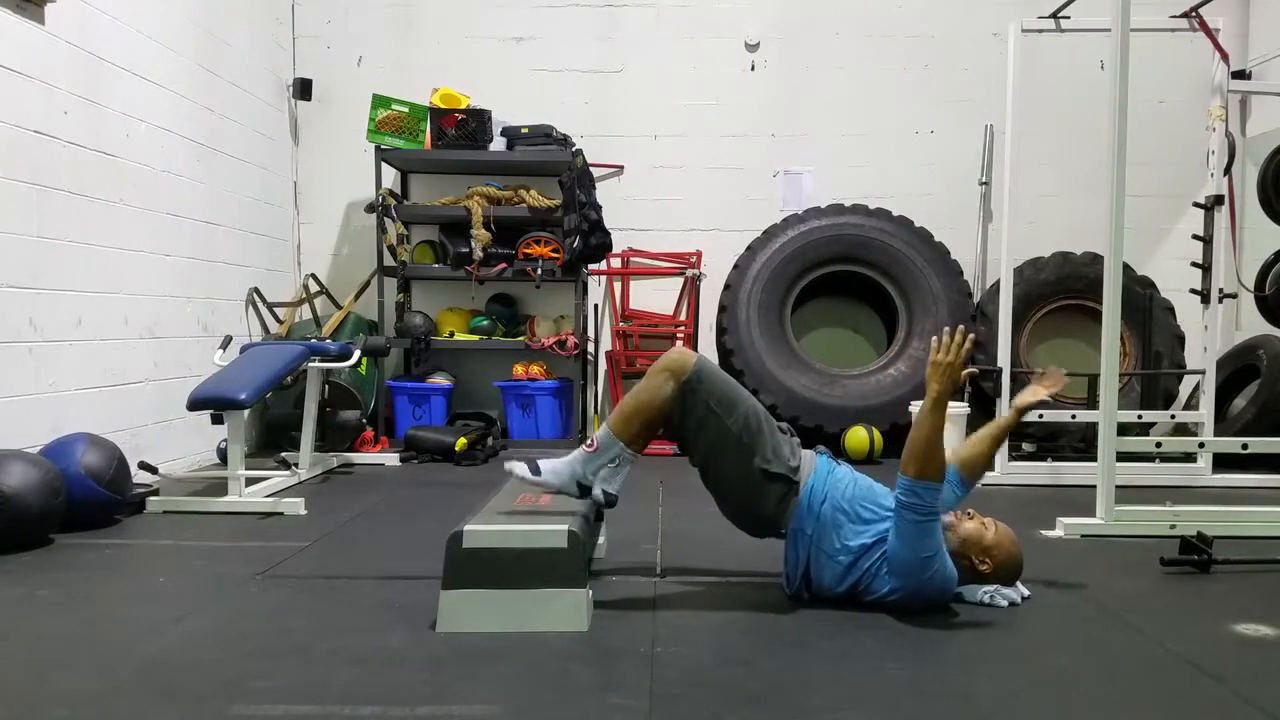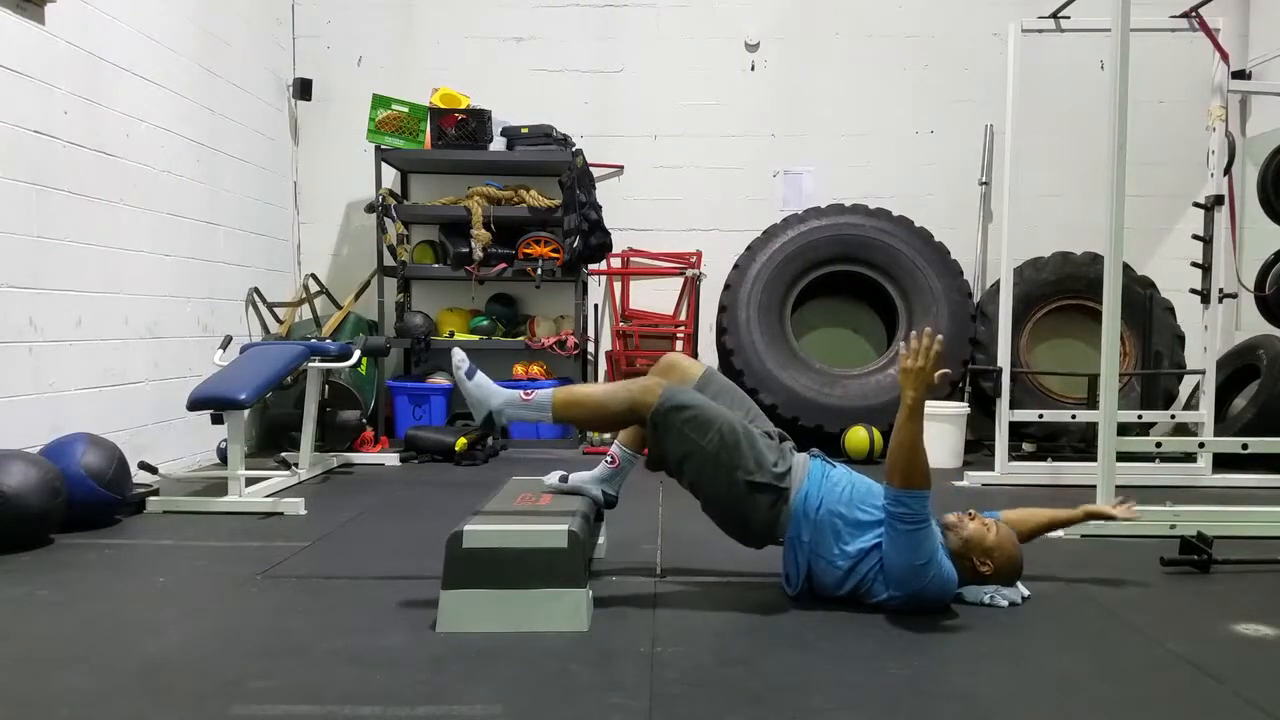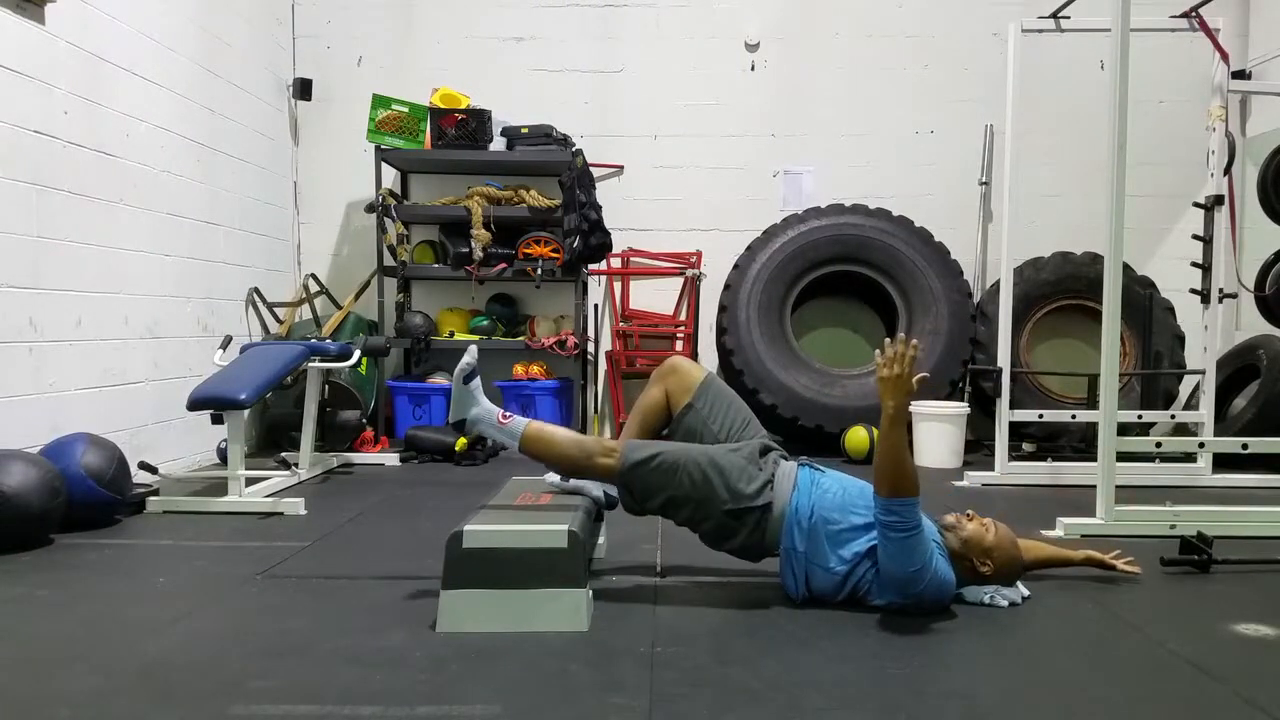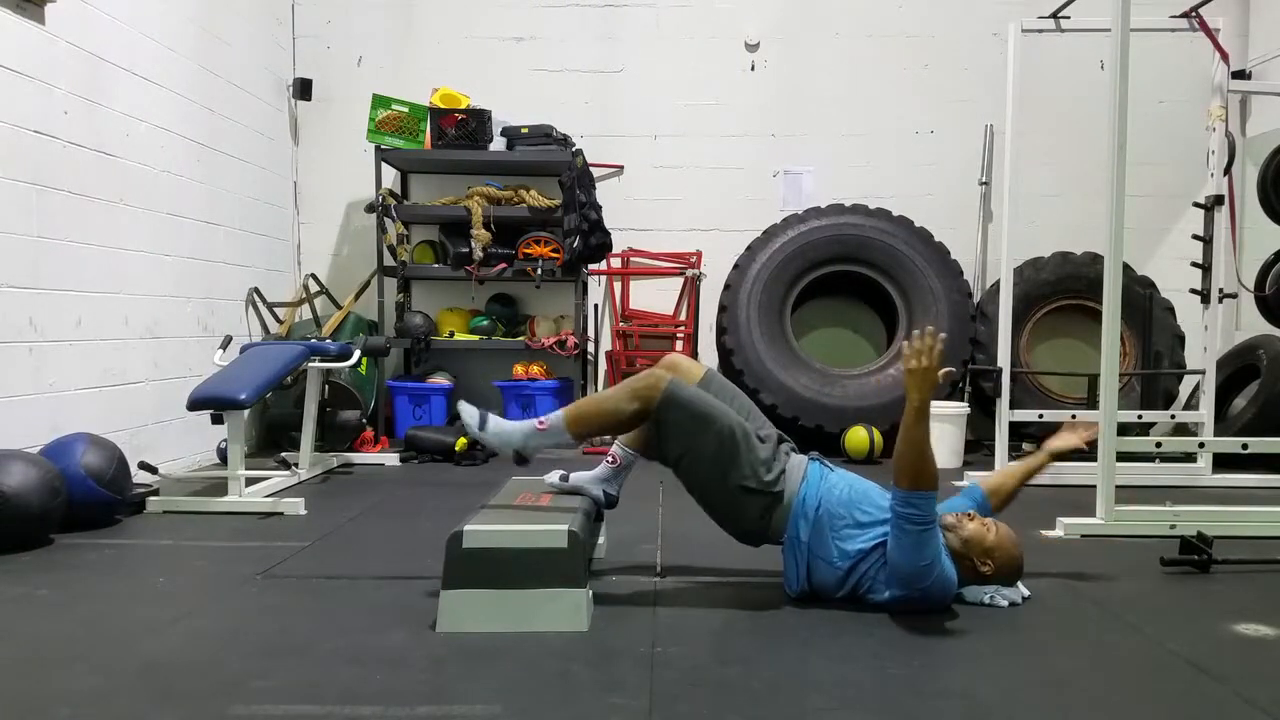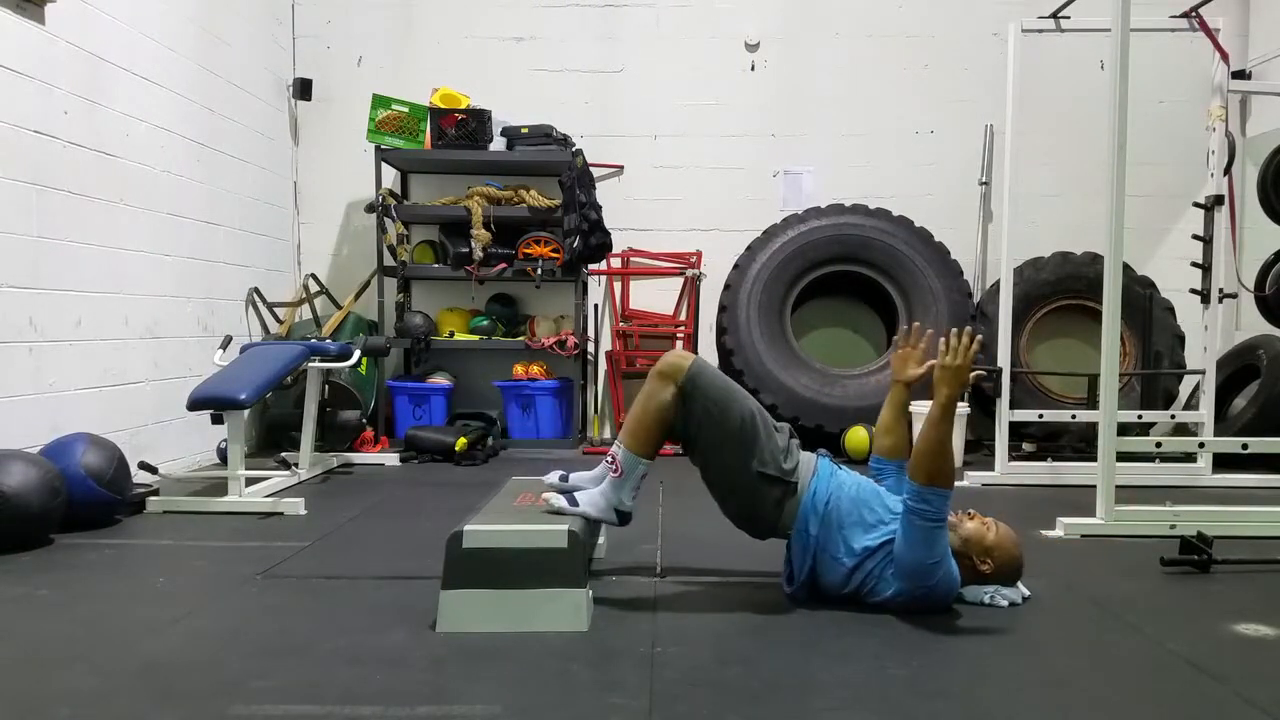
dt=0.5s
person 1, frame 1
left shoulder: (926, 574)
right shoulder: (939, 536)
left elbow: (920, 492)
right elbow: (953, 474)
left wrist: (937, 398)
right wrist: (1017, 409)
left hip: (778, 488)
right hip: (797, 470)
left knee: (678, 366)
right knee: (679, 380)
left ankle: (578, 469)
right ankle: (605, 477)
person 1, frame 2
left shoulder: (928, 577)
right shoulder: (946, 546)
left elbow: (907, 502)
right elbow: (1010, 519)
left wrist: (913, 400)
right wrist: (1083, 511)
left hip: (769, 493)
right hip: (786, 466)
left knee: (651, 394)
right knee: (674, 367)
left ankle: (503, 403)
right ankle: (605, 481)
person 1, frame 3
left shoulder: (925, 577)
right shoulder: (938, 544)
left elbow: (896, 507)
right elbow: (1017, 550)
left wrist: (894, 410)
right wrist: (1083, 554)
left hip: (756, 507)
right hip: (773, 472)
left knee: (606, 454)
right knee: (675, 369)
left ankle: (485, 417)
right ankle: (605, 486)
person 1, frame 4
left shoulder: (929, 577)
right shoulder: (944, 538)
left elbow: (914, 500)
right elbow: (984, 492)
left wrist: (917, 403)
right wrist: (1048, 452)
left hip: (767, 490)
right hip: (783, 464)
left knee: (654, 386)
right knee: (674, 368)
left ankle: (518, 436)
right ankle: (606, 479)
person 1, frame 5
left shoulder: (932, 578)
right shoulder: (911, 529)
left elbow: (930, 498)
right elbow: (889, 471)
left wrist: (946, 399)
right wrist: (900, 389)
left hip: (777, 486)
right hip: (795, 475)
left knee: (674, 370)
right knee: (677, 380)
left ankle: (614, 496)
right ankle: (610, 477)
